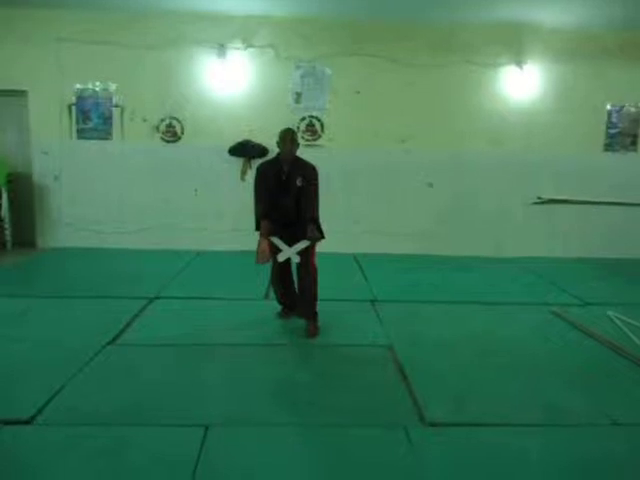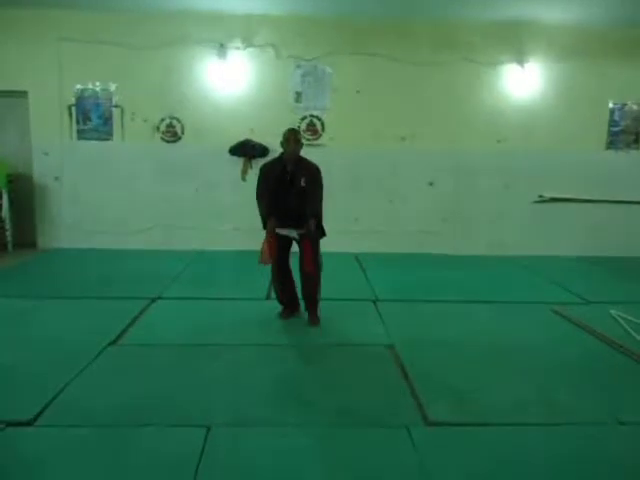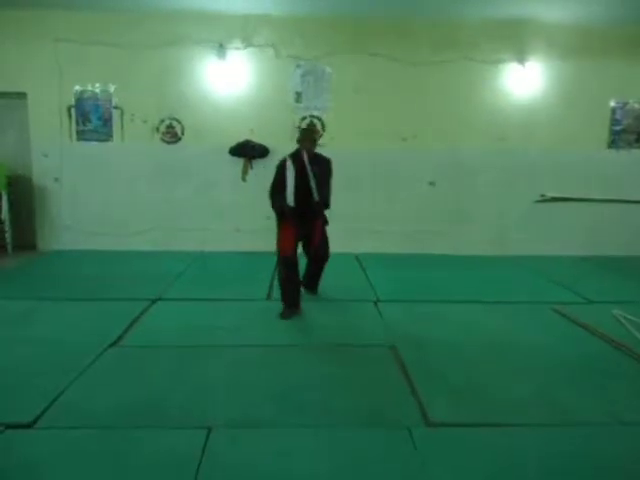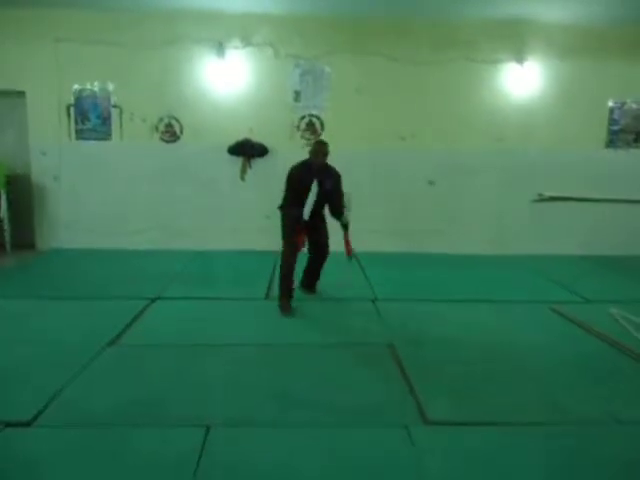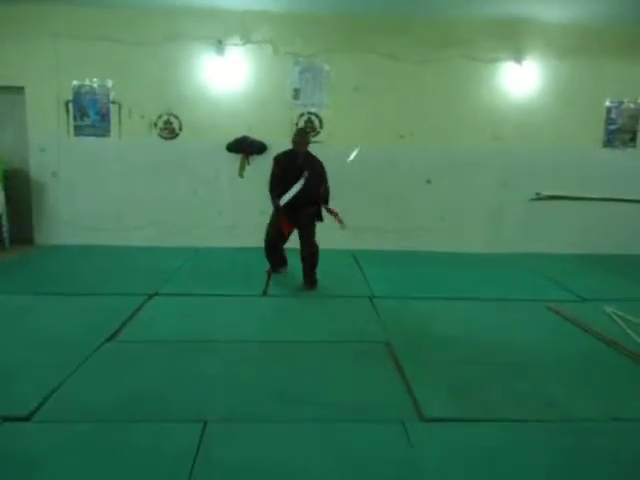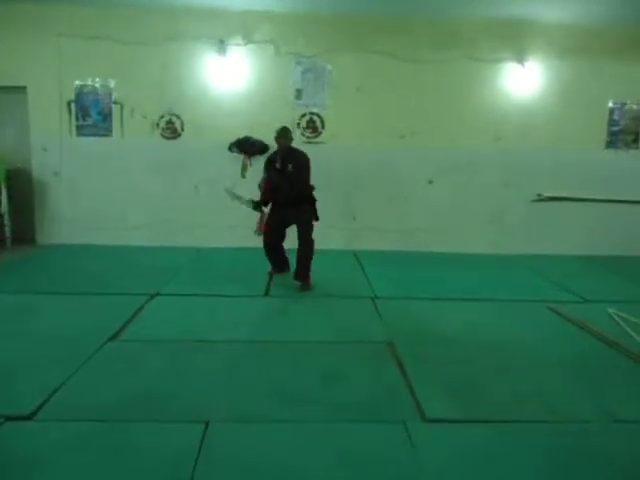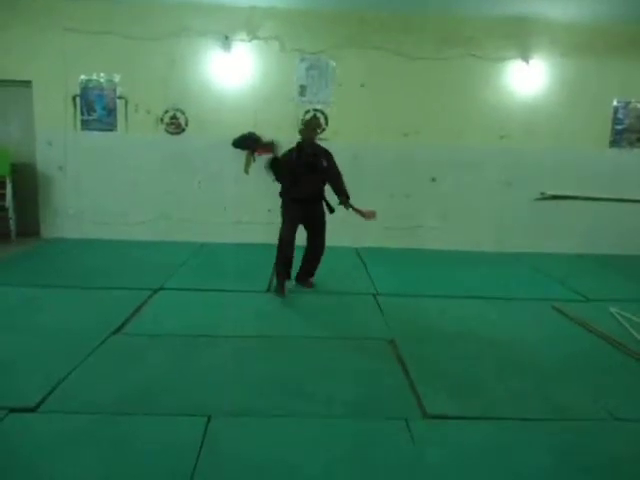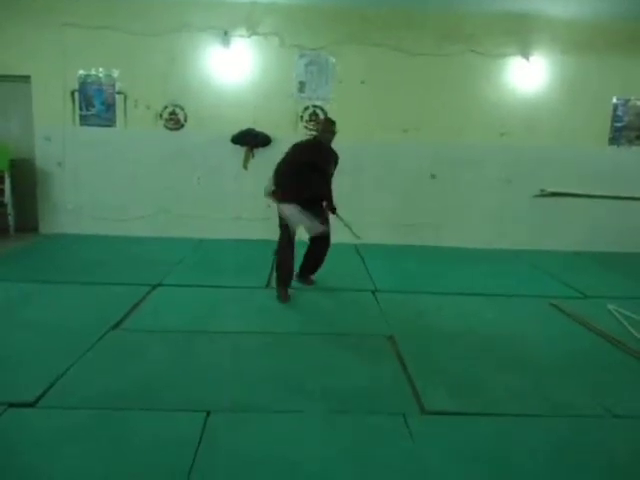
dt=0.5s
person 1, frame 1
left shoulder: (308, 170)
right shoulder: (265, 169)
left elbow: (311, 200)
right elbow: (261, 200)
left wrist: (311, 225)
right wrist: (263, 225)
left hip: (302, 227)
right hip: (277, 227)
left knee: (306, 270)
right knee: (279, 270)
left ankle: (310, 317)
right ankle: (289, 305)
person 1, frame 2
left shoulder: (311, 170)
right shoulder: (269, 169)
left elbow: (315, 198)
right elbow: (263, 197)
left wrist: (313, 220)
right wrist: (269, 220)
left hip: (306, 223)
right hip: (279, 224)
left knee: (310, 265)
right knee: (279, 267)
left ankle: (312, 309)
right ankle: (289, 305)
person 1, frame 3
left shoulder: (324, 163)
right shoulder: (287, 163)
left elbow: (324, 188)
right elbow: (276, 191)
left wrist: (321, 204)
right wrist: (283, 207)
left hip: (313, 216)
right hip: (289, 216)
left knee: (320, 254)
right knee: (287, 258)
left ankle: (309, 283)
right ankle: (291, 305)
person 1, frame 4
left shoulder: (332, 175)
right shoulder: (297, 171)
left elbow: (336, 201)
right elbow: (289, 199)
left wrist: (342, 219)
right wrist: (299, 216)
left hip: (316, 215)
right hip: (293, 216)
left knee: (321, 249)
right knee: (290, 252)
left ankle: (308, 283)
right ankle: (285, 297)
person 1, frame 5
left shoulder: (315, 164)
right shoulder: (281, 159)
left elbow: (321, 188)
right elbow: (275, 184)
left wrist: (323, 199)
right wrist: (277, 201)
left hip: (305, 208)
right hip: (285, 206)
left knee: (308, 243)
right knee: (272, 239)
left ankle: (310, 278)
right ankle: (278, 264)
person 1, frame 6
left shoulder: (300, 157)
right shoulder: (271, 159)
left elbow: (302, 180)
right elbow: (269, 184)
left wrist: (277, 178)
right wrist: (262, 202)
left hip: (301, 205)
right hip: (280, 205)
left knee: (305, 239)
right knee: (270, 237)
left ankle: (303, 277)
right ankle: (281, 265)
person 1, frame 7
left shoulder: (324, 154)
right shoulder: (291, 154)
left elbow: (334, 177)
right elbow: (283, 179)
left wrist: (343, 197)
right wrist: (275, 162)
left hip: (314, 203)
right hip: (293, 202)
left knee: (317, 242)
right knee: (286, 239)
left ankle: (304, 276)
right ankle: (280, 279)
person 1, frame 8
left shoulder: (332, 156)
right shoulder: (301, 149)
right elbow: (282, 171)
left wrist: (328, 202)
right wrist: (279, 192)
left hip: (314, 203)
right hip: (292, 201)
left knee: (323, 240)
right knee: (287, 240)
left ankle: (305, 274)
right ankle: (283, 285)
